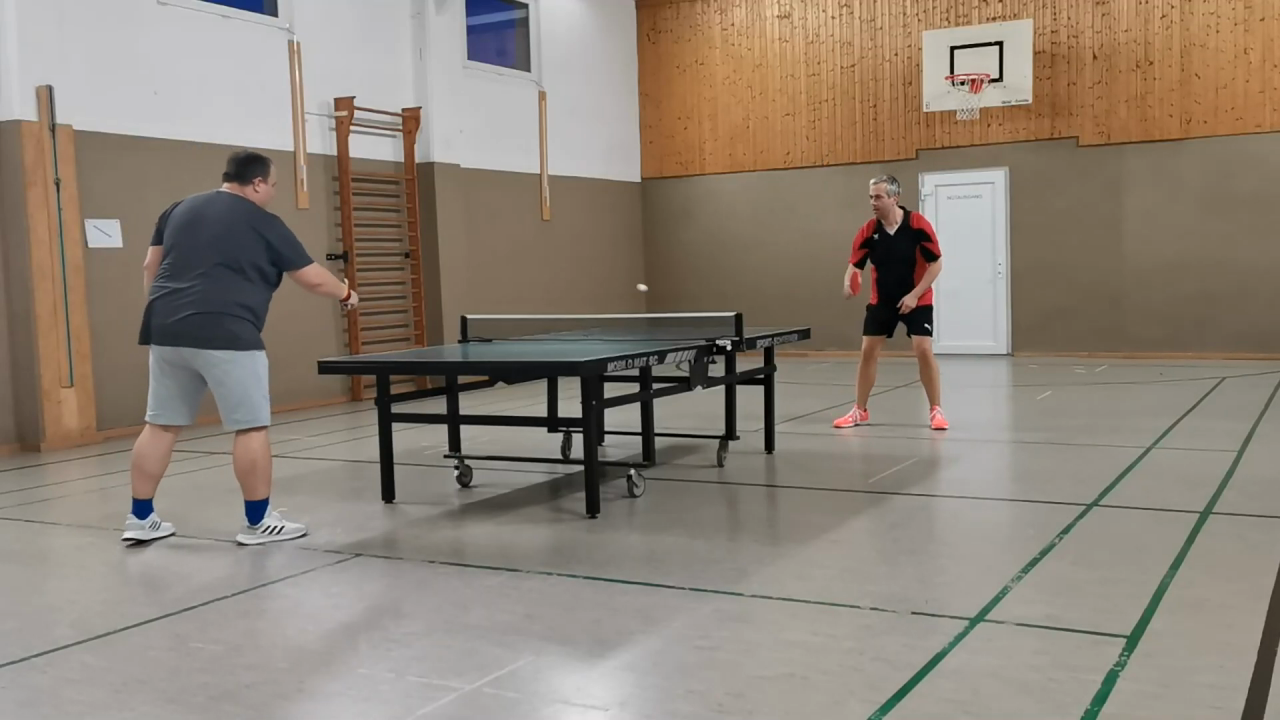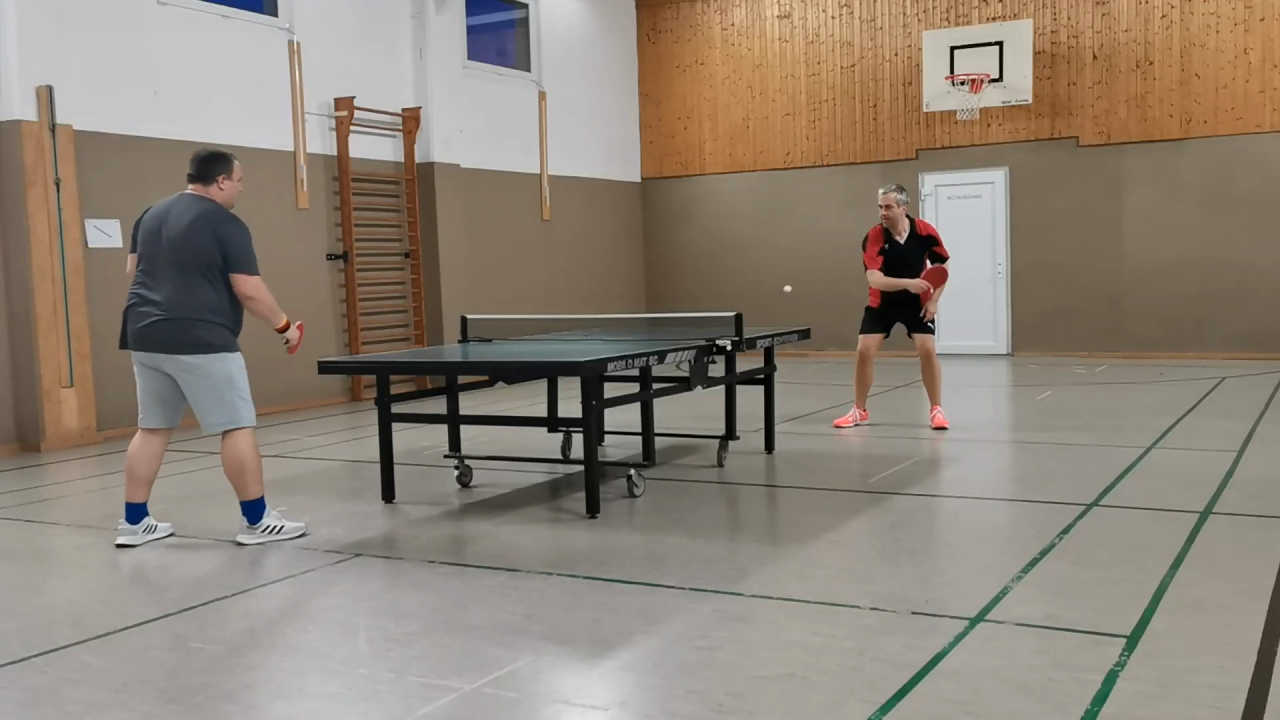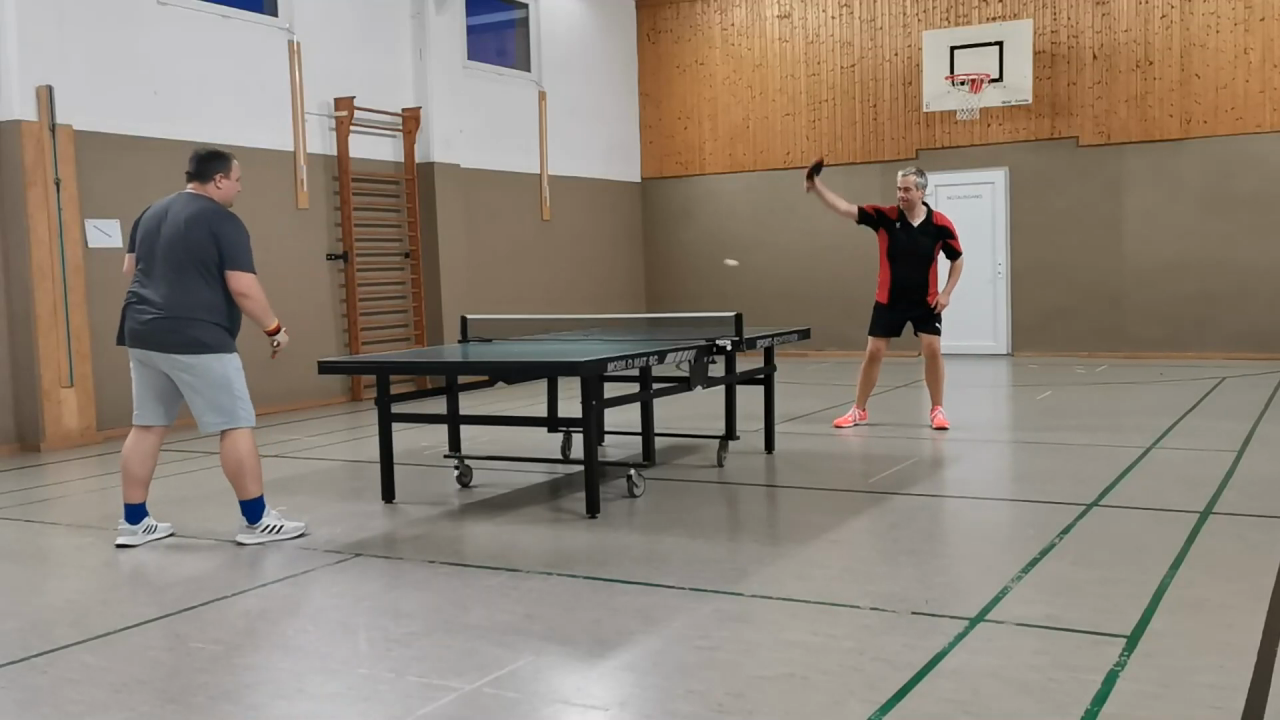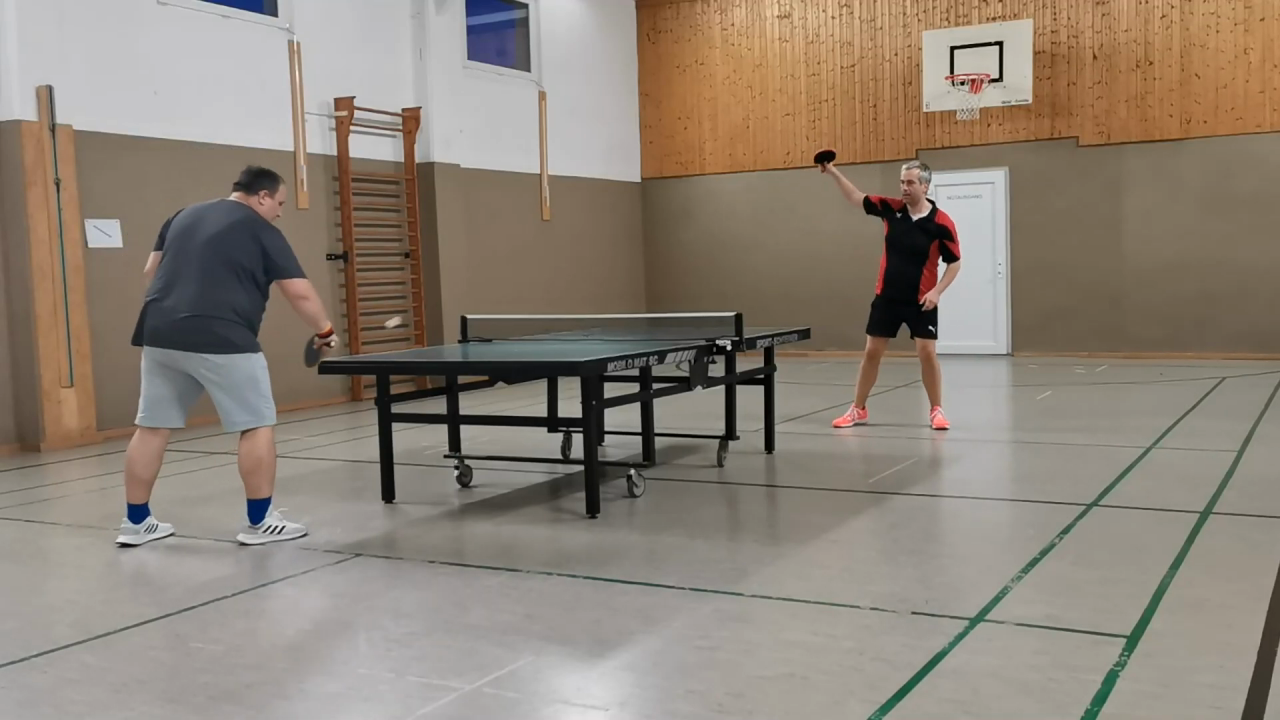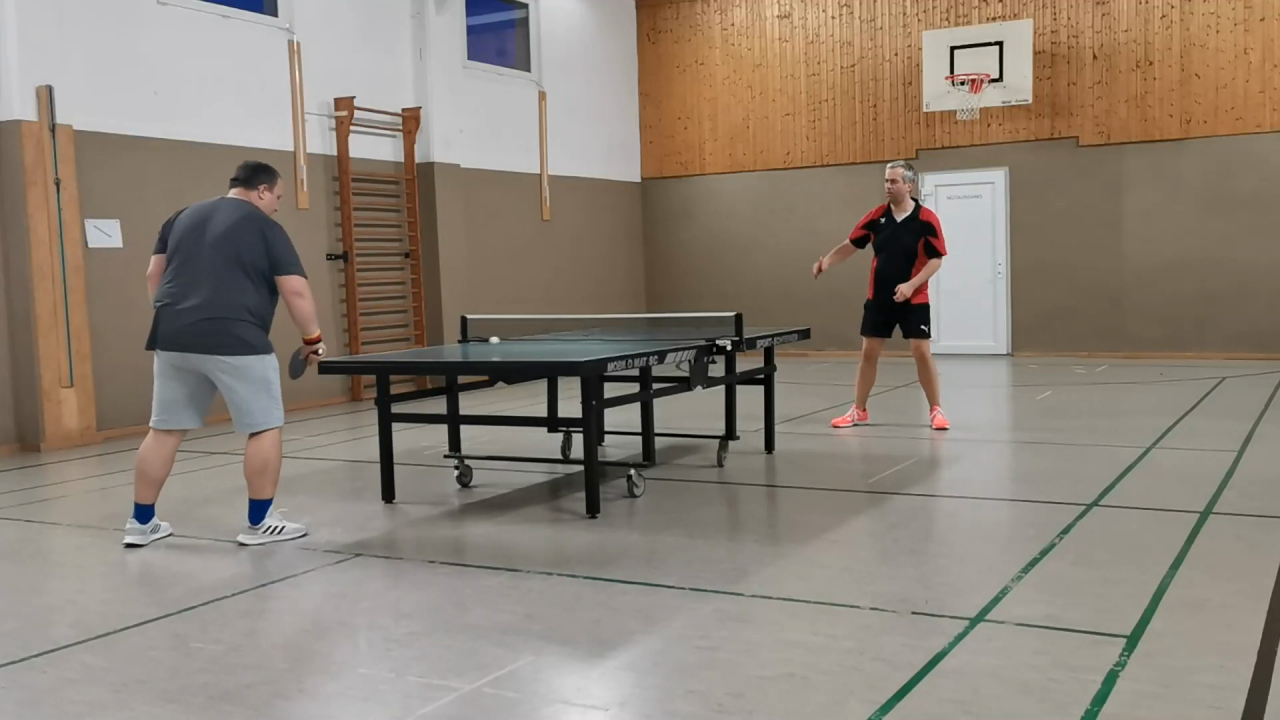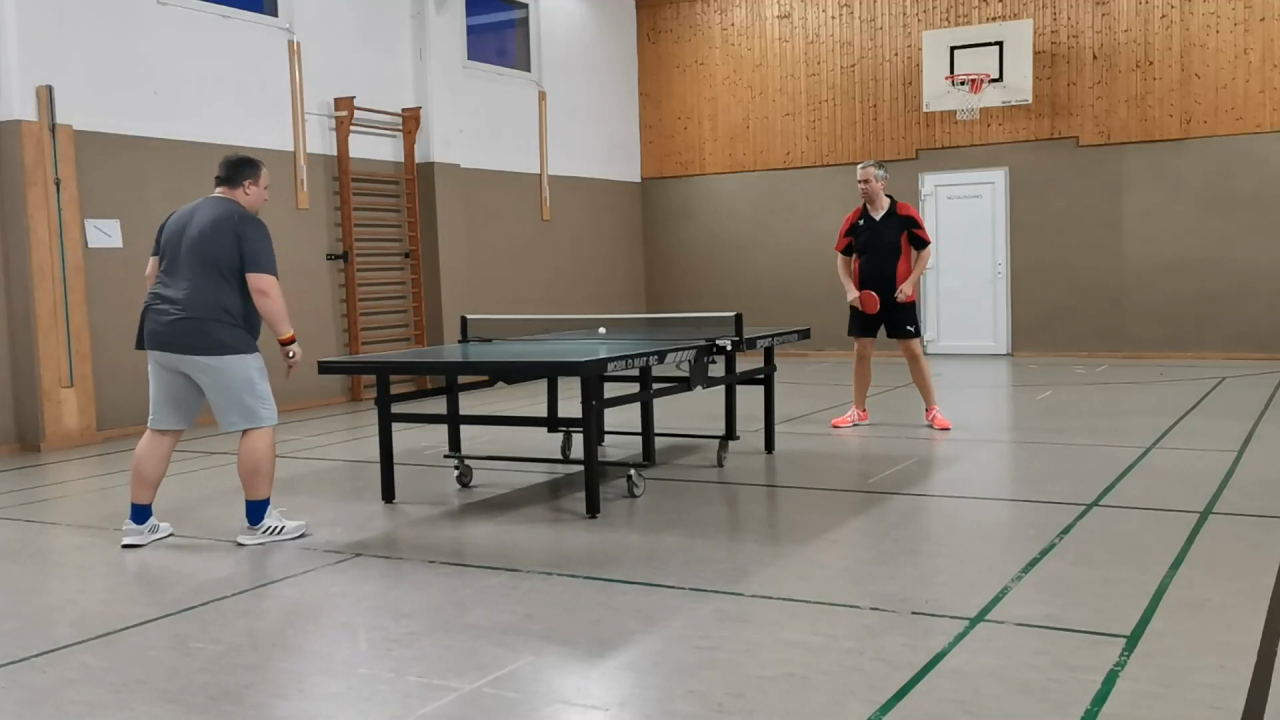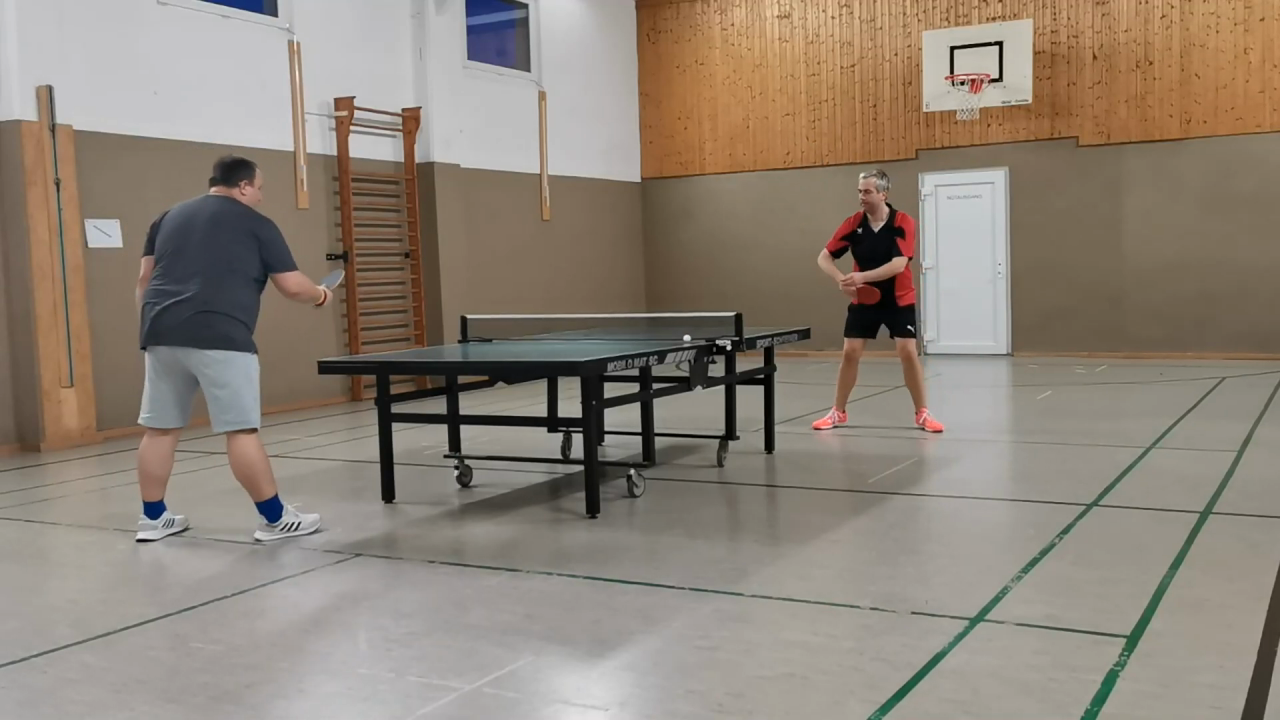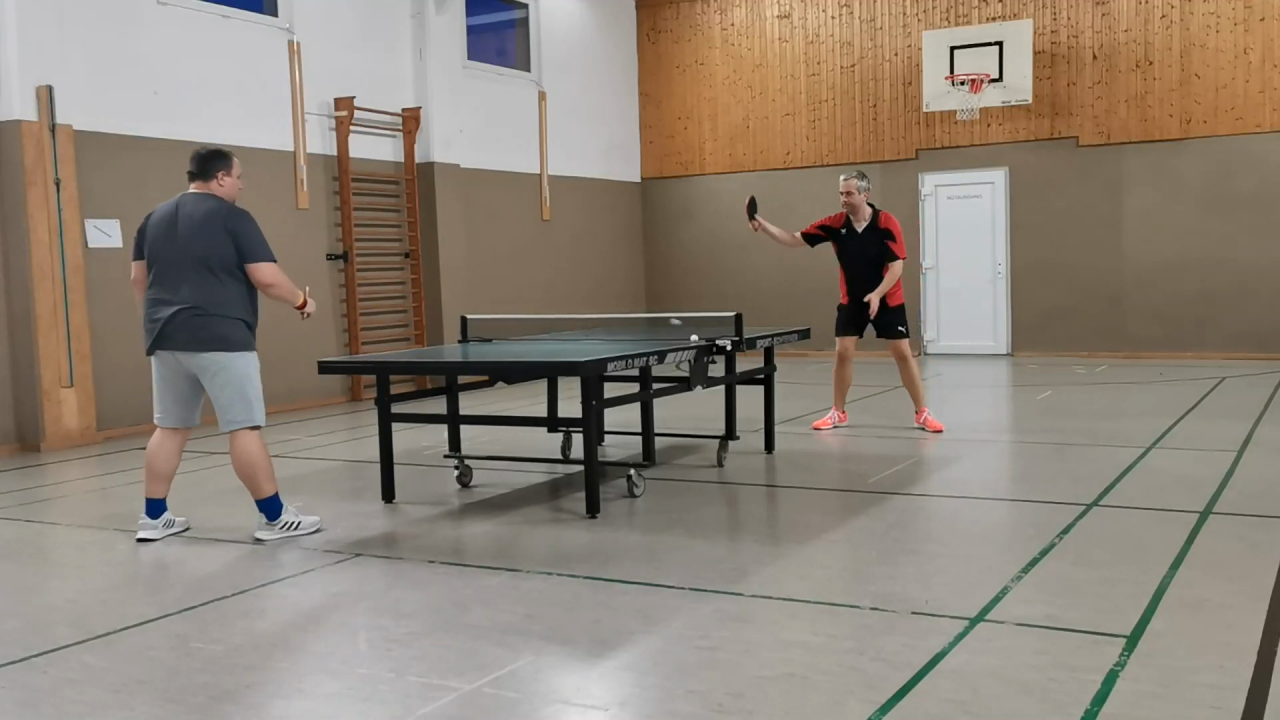
dt=0.3s
person 1, frame 1
left shoulder: (178, 210)
right shoulder: (265, 224)
left elbow: (151, 267)
right elbow: (312, 277)
right wrist: (345, 293)
left hip: (167, 334)
right hip: (226, 336)
left knee: (161, 425)
right knee: (252, 427)
left ankle: (140, 518)
right ankle: (258, 522)
person 1, frame 2
left shoulder: (151, 215)
right shoulder: (225, 224)
left elbow: (133, 270)
right elbow: (249, 291)
right wrist: (284, 325)
left hip: (146, 337)
right hip: (201, 341)
left knee: (152, 428)
right knee: (237, 427)
left ankle: (134, 522)
right ankle: (257, 521)
person 1, frame 3
left shoulder: (151, 214)
right shoulder: (223, 222)
left elbow: (130, 270)
right elbow: (244, 289)
right wrist: (274, 328)
left hip: (144, 336)
right hip: (199, 340)
left knee: (146, 427)
right knee: (236, 426)
left ankle: (134, 522)
right ankle: (257, 521)
person 1, frame 4
left shoulder: (184, 217)
right shoulder: (263, 232)
left elbow: (152, 271)
right elbow: (301, 293)
right wrist: (325, 330)
left hip: (161, 337)
right hip: (221, 341)
left knee: (152, 427)
right knee: (257, 425)
left ankle: (135, 521)
right ankle: (260, 521)
person 1, frame 5
left shoulder: (183, 218)
right shoulder: (267, 229)
left elbow: (155, 275)
right elbow: (296, 291)
right wrist: (313, 338)
left hip: (174, 340)
right hip: (235, 342)
left knee: (165, 429)
right knee: (265, 427)
left ankle: (141, 522)
right ankle: (261, 522)
person 1, frame 6
left shoulder: (178, 217)
right shoulder: (247, 225)
left elbow: (152, 275)
right elbow: (263, 290)
right wrist: (287, 338)
left hip: (163, 339)
right hip: (220, 342)
left knee: (161, 429)
right knee: (258, 426)
left ankle: (138, 522)
right ankle: (259, 521)
person 1, frame 7
left shoulder: (169, 217)
right shoulder: (256, 225)
left elbow: (145, 276)
right elbow: (293, 285)
left wrist: (153, 324)
right wrist: (321, 294)
left hip: (164, 336)
right hip: (219, 338)
left knee: (160, 429)
right knee: (240, 430)
left ankle: (153, 518)
right ankle: (275, 518)
person 1, frame 8
left shoulder: (154, 218)
right shoulder: (234, 218)
left elbow: (138, 280)
right elbow: (268, 279)
right wrist: (301, 300)
left hip: (167, 339)
right hip: (220, 338)
left knee: (170, 428)
right knee: (244, 427)
left ankle: (153, 517)
right ankle: (274, 517)
person 2, frame 1
left shoulder: (918, 225)
right shoulder: (866, 232)
left elbow: (935, 264)
right elbow: (854, 266)
left wrist: (914, 294)
right wrist: (849, 283)
left hip: (917, 300)
right hip: (881, 302)
left knee: (924, 351)
right knee: (867, 352)
left ankle: (936, 411)
right ankle: (860, 410)
person 2, frame 2
left shoulder: (926, 232)
right shoulder: (874, 237)
left elbow: (942, 265)
right elbow: (873, 278)
left wrist: (934, 299)
right wrist: (907, 284)
left hip: (917, 305)
right hip: (881, 305)
left knee: (927, 351)
right knee: (864, 352)
left ankle: (936, 410)
right ankle: (860, 411)
person 2, frame 3
left shoulder: (941, 224)
right shoulder: (886, 217)
left elbow: (957, 259)
right elbow: (846, 208)
left wrist: (946, 292)
right wrist: (819, 190)
left hip: (926, 301)
right hip: (889, 301)
left knee: (932, 351)
right knee: (873, 354)
left ankle: (937, 410)
right ankle: (858, 411)
person 2, frame 4
left shoulder: (942, 222)
right shoulder: (891, 208)
left elbow: (954, 263)
right elbow: (856, 197)
left wrist: (937, 291)
right wrist: (832, 171)
left hip: (921, 301)
right hip: (886, 298)
left knee: (927, 353)
right knee: (872, 352)
left ankle: (936, 411)
right ankle: (858, 409)
person 2, frame 5
left shoulder: (927, 220)
right shoulder: (876, 217)
left elbow: (936, 259)
right elbow: (850, 246)
left wrist: (911, 284)
right wrist: (826, 261)
left hip: (914, 300)
right hip: (878, 299)
left knee: (922, 353)
right knee: (869, 353)
left ankle: (936, 410)
right ankle: (859, 410)
person 2, frame 6
left shoulder: (906, 214)
right shoulder: (854, 219)
left elbow: (924, 250)
right elbow: (843, 258)
left wrist: (910, 282)
right wrist: (850, 290)
left hip: (899, 298)
left knee: (913, 352)
right knee: (862, 352)
left ankle: (932, 410)
right ankle: (859, 410)
person 2, frame 7
left shoulder: (903, 223)
right shoulder: (853, 225)
left elbow: (899, 264)
right elbow: (824, 257)
left wrist: (863, 277)
right wrist: (841, 279)
left hip: (899, 301)
right hip: (863, 302)
left knee: (908, 353)
right knee: (850, 353)
left ankle: (922, 413)
right ankle: (838, 412)
person 2, frame 8
left shoulder: (887, 223)
right shoulder: (834, 224)
left elbow: (897, 266)
right elbow: (796, 239)
left wrist: (877, 294)
right wrist: (764, 226)
left hip: (887, 300)
right hip: (851, 302)
left knee: (903, 353)
right knee: (843, 353)
left ankle: (922, 412)
right ankle: (838, 412)
